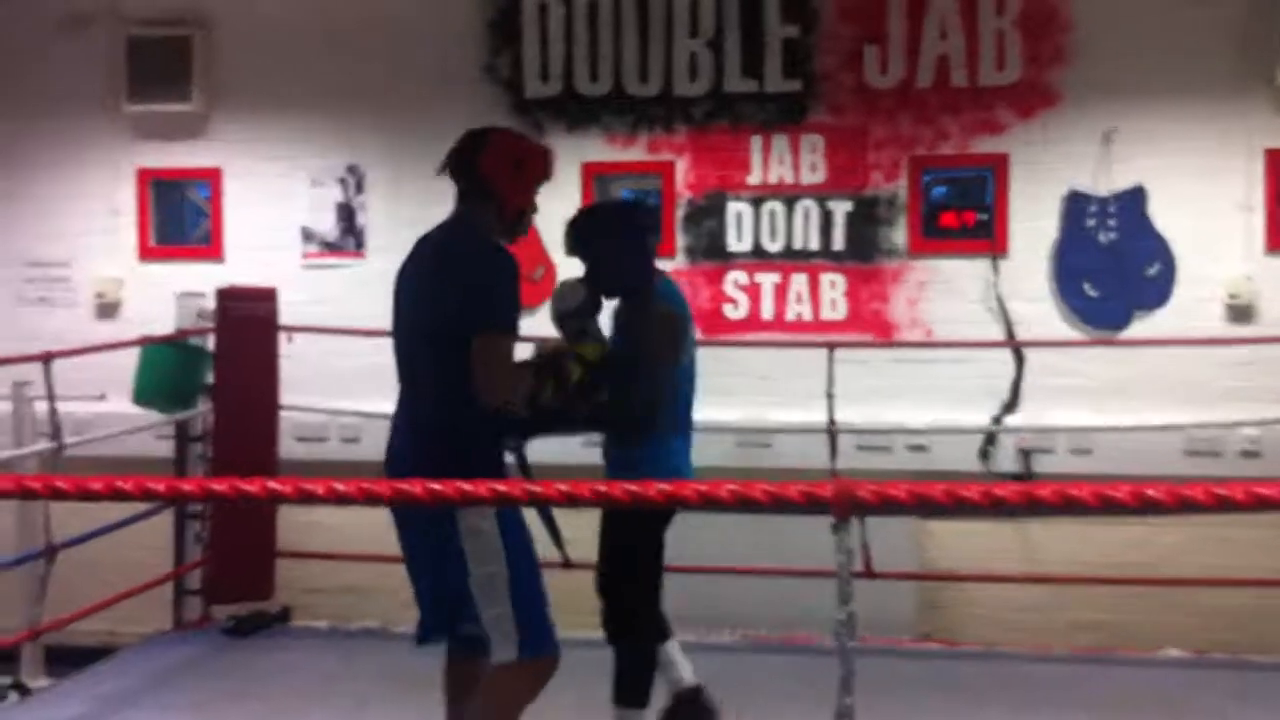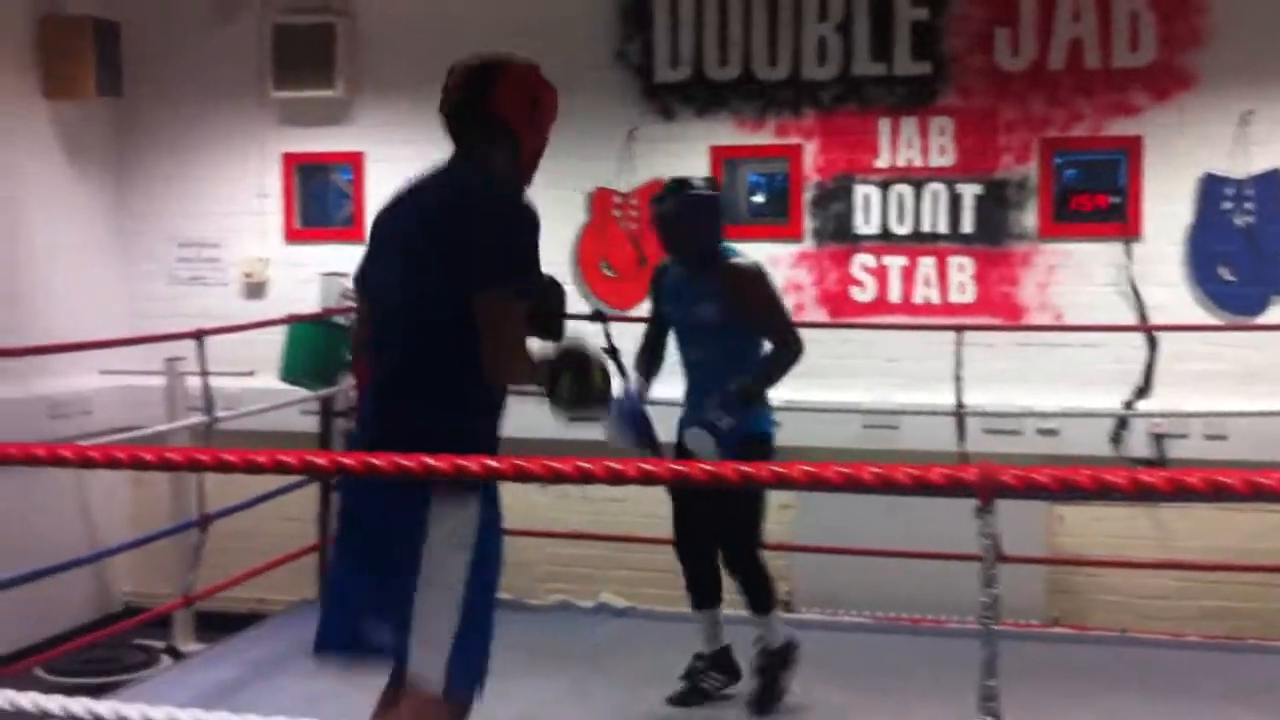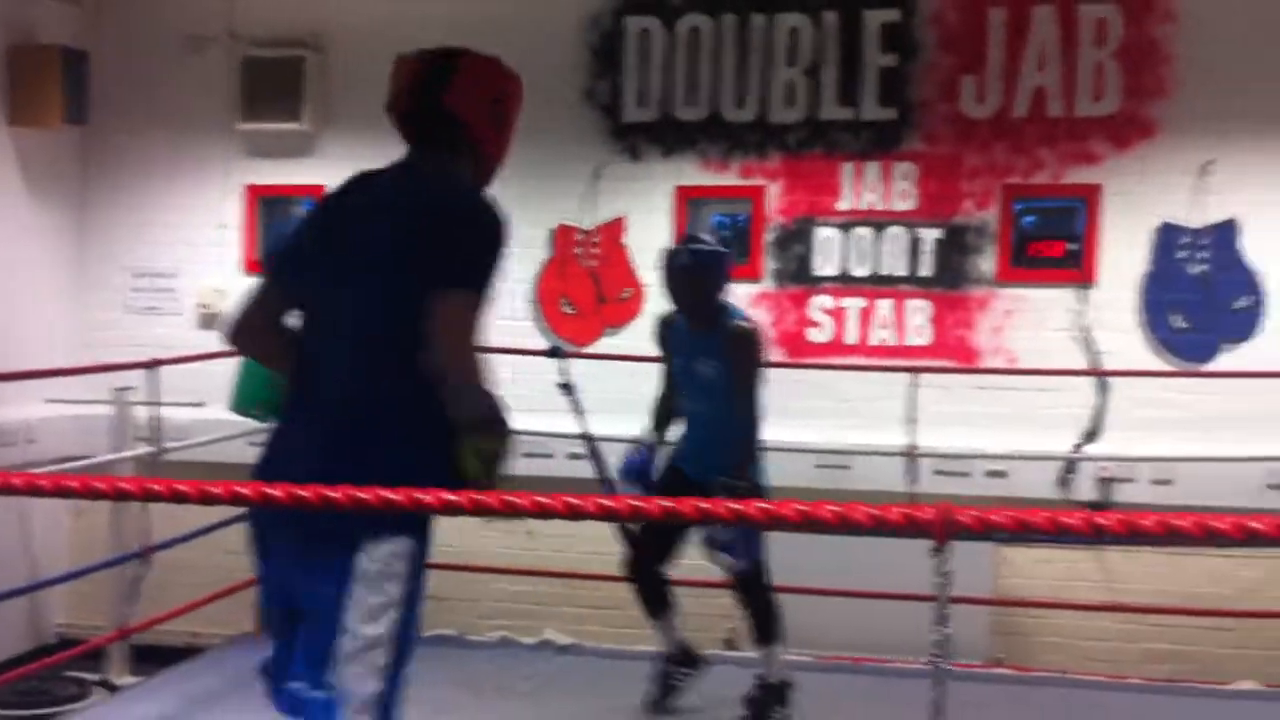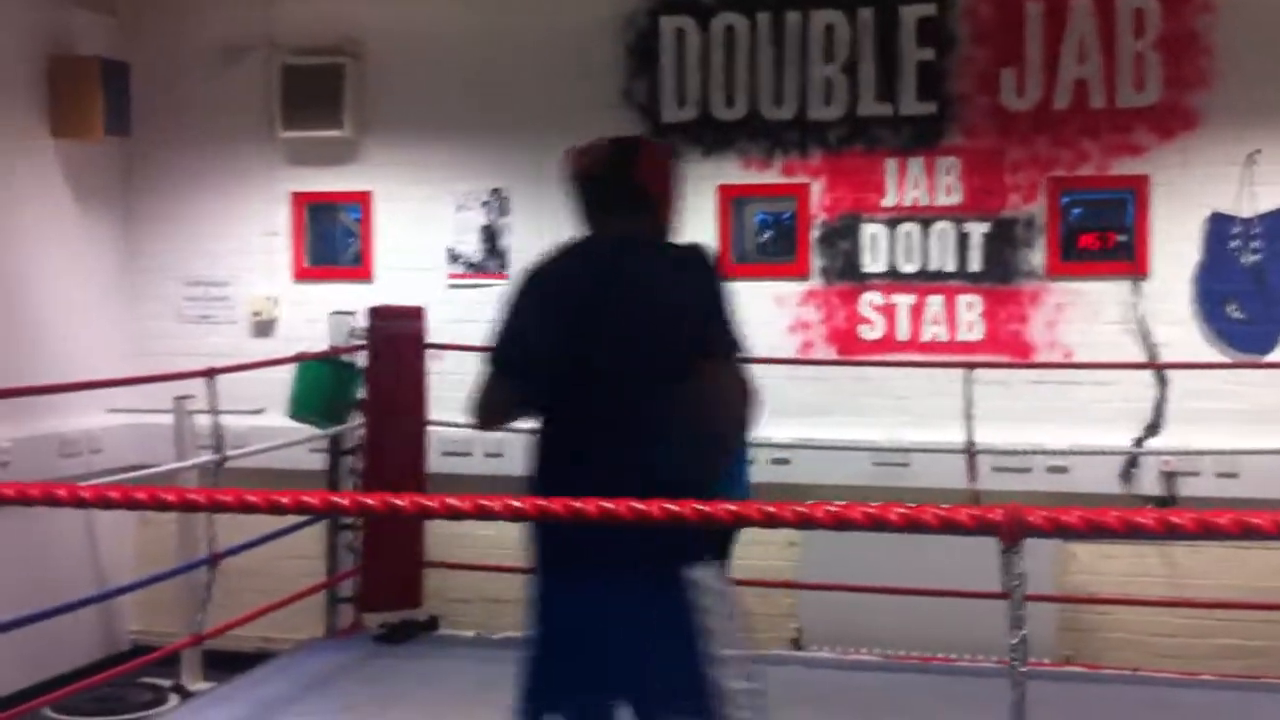
dt=0.7s
person 1, frame 1
left shoulder: (426, 254)
right shoulder: (486, 261)
right elbow: (492, 386)
left wrist: (529, 372)
left hip: (417, 468)
right hip: (461, 476)
left knee: (473, 638)
right knee: (528, 655)
person 1, frame 2
left shoulder: (405, 209)
right shoulder: (502, 216)
right elbow: (501, 361)
right wrist: (561, 373)
left hip: (383, 462)
right hip: (442, 471)
person 1, frame 3
left shoulder: (342, 206)
right shoulder: (462, 217)
left elbow: (250, 330)
right elbow: (446, 359)
right wrist: (480, 418)
left hip: (292, 483)
right hip: (373, 500)
person 1, frame 4
left shoulder: (546, 281)
right shoulder: (683, 273)
left elbow: (491, 409)
right elbow: (729, 416)
left hip: (566, 529)
right hip: (664, 530)
person 2, frame 1
left shoulder: (652, 314)
right shoulder: (640, 304)
left elbow: (638, 412)
right elbow: (622, 386)
left hip: (644, 478)
right hip: (655, 475)
left knee: (626, 610)
right knee: (635, 601)
person 2, frame 2
left shoulder: (739, 275)
right shoulder: (666, 278)
left elbow: (789, 346)
right elbow: (655, 343)
left wrist: (738, 395)
right wrist: (637, 387)
left hip: (742, 434)
right hip: (700, 431)
left knee: (737, 548)
right knee: (691, 545)
left ankle: (775, 650)
right ankle: (714, 658)
person 2, frame 3
left shoulder: (739, 334)
right shoulder: (670, 328)
left elbow: (747, 420)
left wrist: (738, 488)
right wrist: (649, 443)
left hip: (731, 474)
right hip: (686, 465)
left knee: (746, 578)
right knee: (641, 559)
right ankle: (676, 653)
person 2, frame 4
left shoulder: (698, 349)
right shoulder: (663, 348)
left elbow: (724, 431)
left hip: (712, 493)
right hip: (684, 489)
left knee: (691, 598)
right knee: (672, 593)
right ankle: (673, 696)
